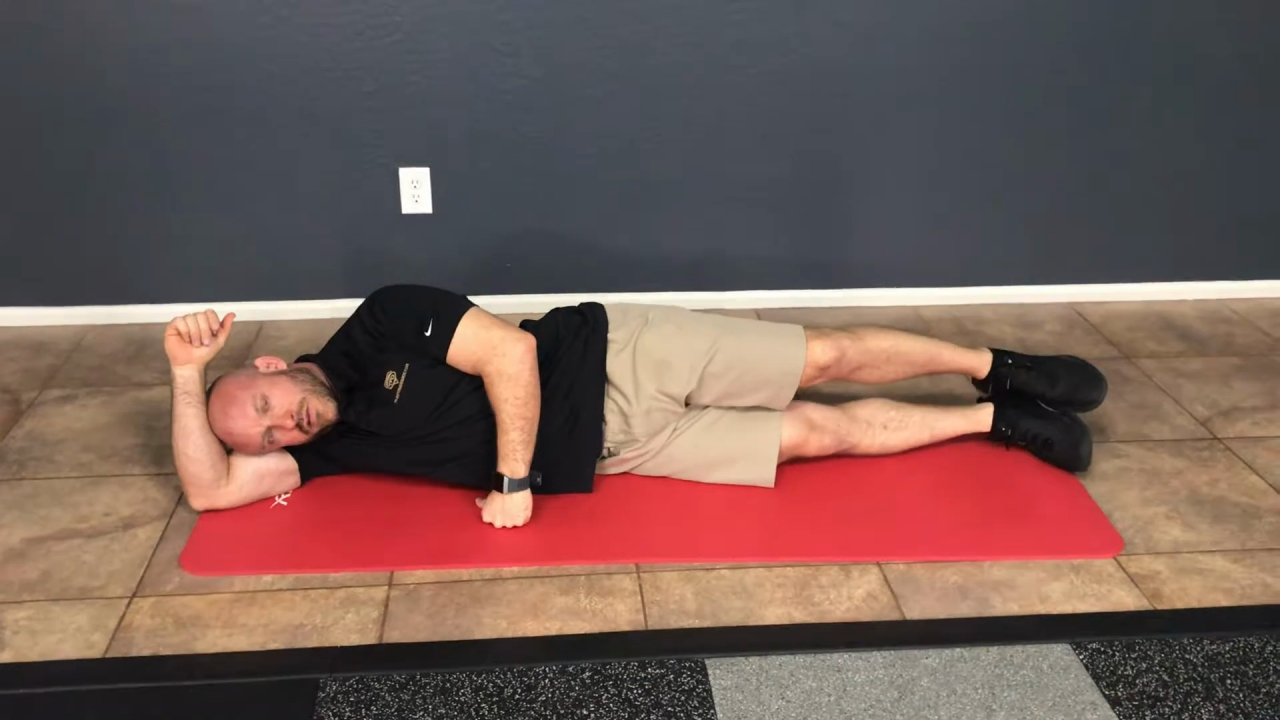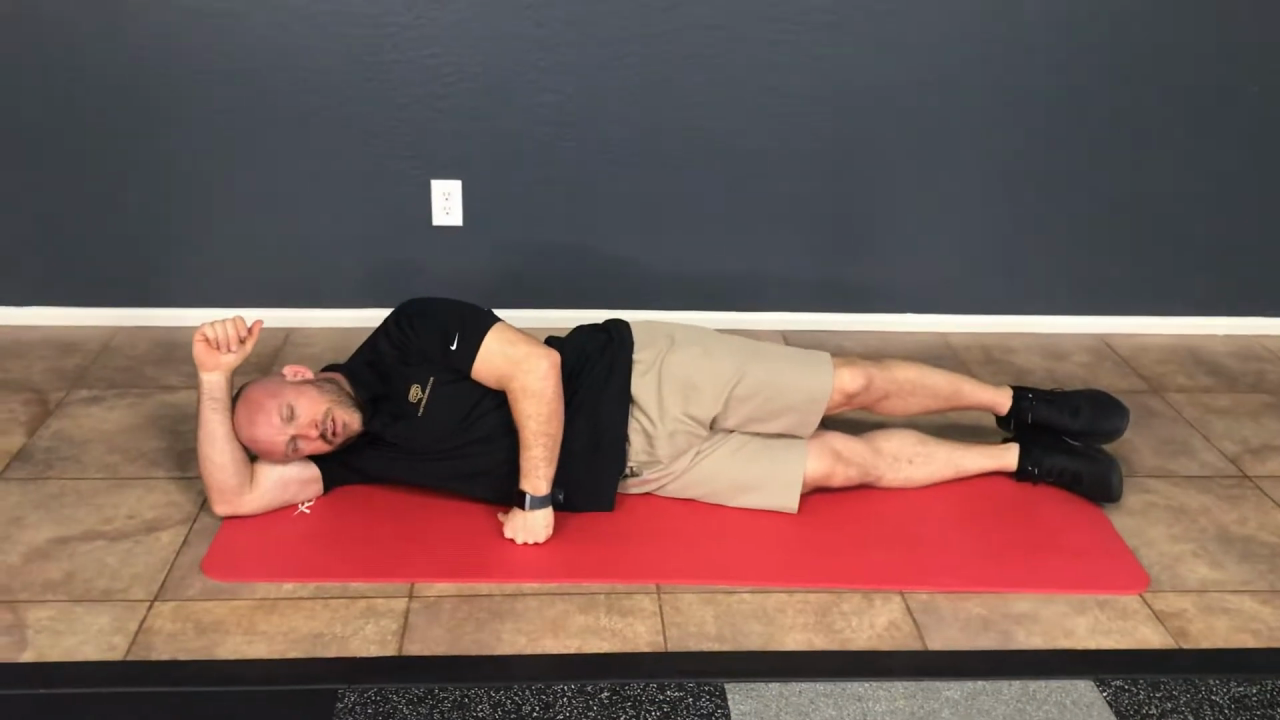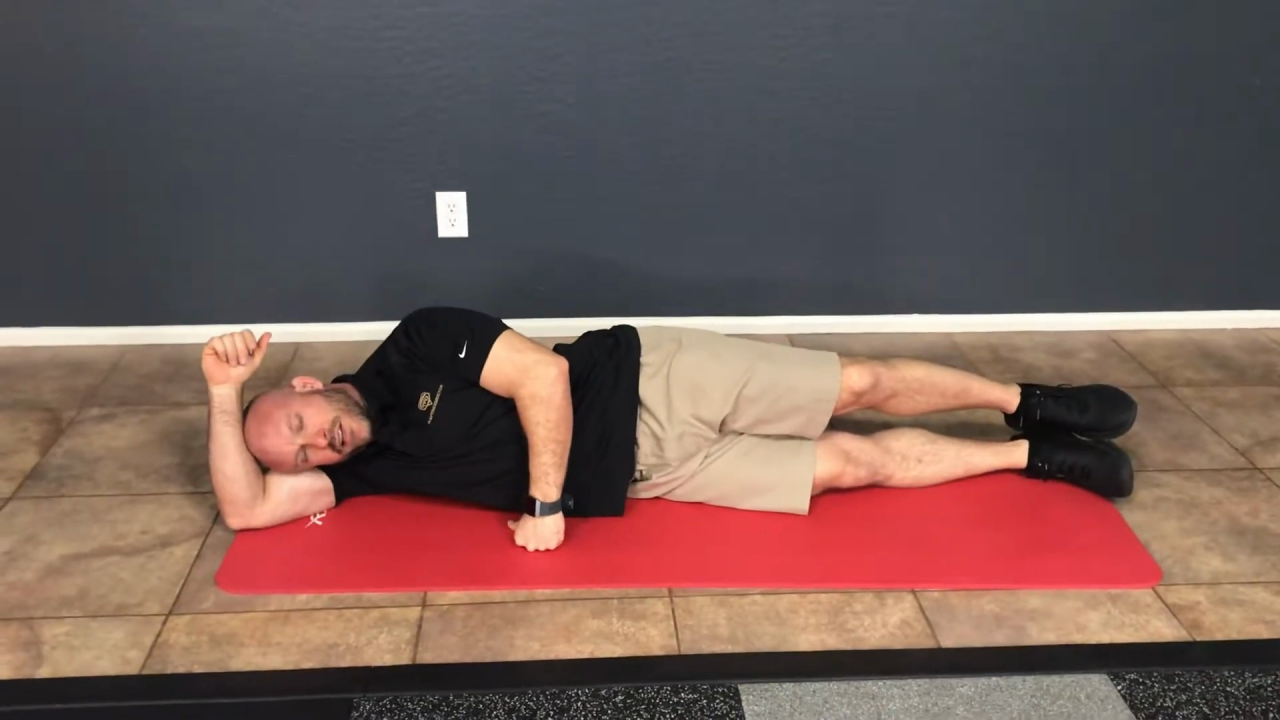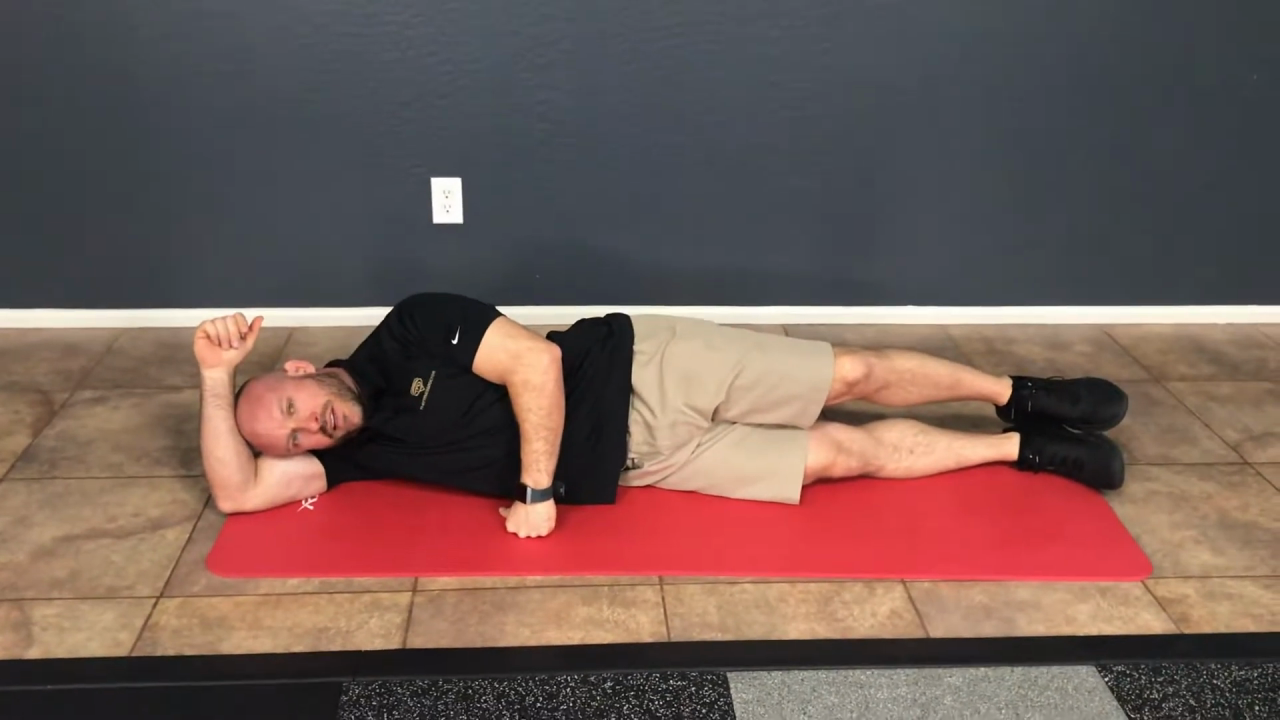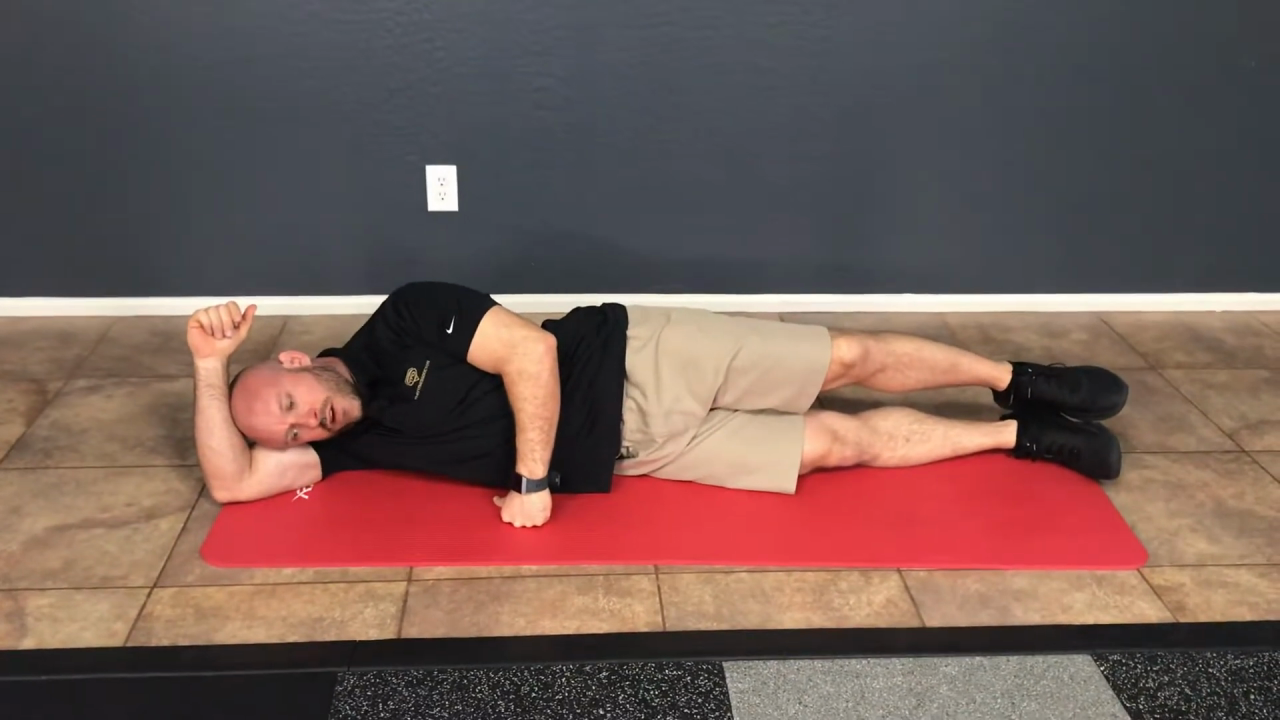
dt=1s
person 1, frame 1
left shoulder: (382, 322)
right shoulder: (331, 445)
left elbow: (509, 350)
right elbow: (210, 488)
left wrist: (513, 481)
right wrist: (185, 376)
left hip: (616, 357)
right hip: (606, 449)
left knee: (827, 357)
right knee: (817, 433)
left ankle: (997, 371)
right ankle: (995, 419)
person 1, frame 2
left shoulder: (409, 331)
right shoulder: (354, 454)
left elbow: (534, 366)
right elbow: (232, 493)
left wrist: (533, 498)
right wrist: (212, 380)
left hip: (641, 376)
right hip: (627, 470)
left knee: (853, 386)
right knee: (840, 464)
left ankle: (1021, 407)
right ankle: (1023, 460)
person 1, frame 3
left shoulder: (419, 342)
right shoulder: (364, 465)
left elbow: (542, 374)
right elbow: (246, 507)
left wrist: (544, 504)
right wrist: (223, 396)
left hip: (649, 379)
right hip: (638, 473)
left knee: (860, 383)
right knee: (851, 463)
left ankle: (1028, 405)
right ankle: (1033, 455)
person 1, frame 4
left shoulder: (412, 328)
right shoulder: (356, 450)
left elbow: (536, 360)
right elbow: (237, 491)
left wrist: (535, 490)
right wrist: (214, 378)
left hip: (642, 368)
right hip: (629, 463)
left knee: (853, 374)
right knee: (842, 454)
left ankle: (1022, 396)
right ankle: (1025, 448)
person 1, frame 5
left shoulder: (405, 319)
right shoulder: (350, 442)
left elbow: (530, 351)
right elbow: (232, 482)
left wrist: (531, 480)
right wrist: (208, 368)
left hip: (636, 359)
right hip: (624, 452)
left knee: (851, 357)
right knee: (839, 444)
left ankle: (1017, 382)
right ankle: (1021, 437)
